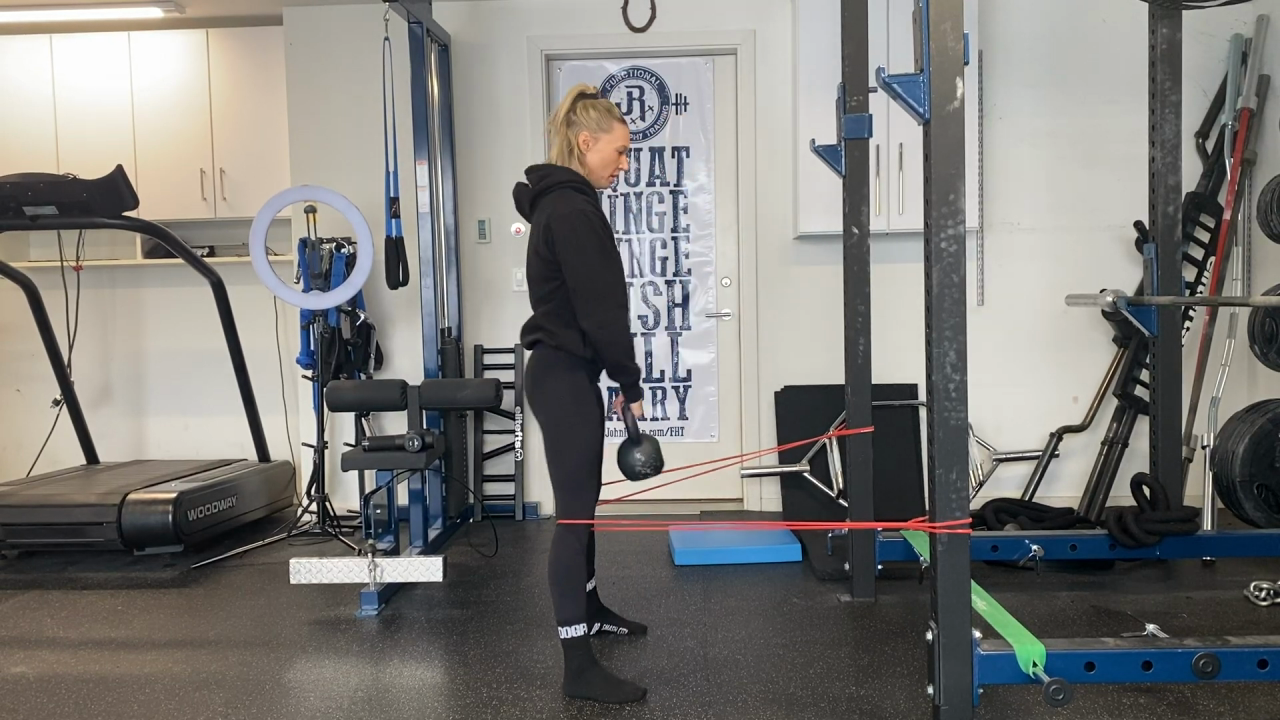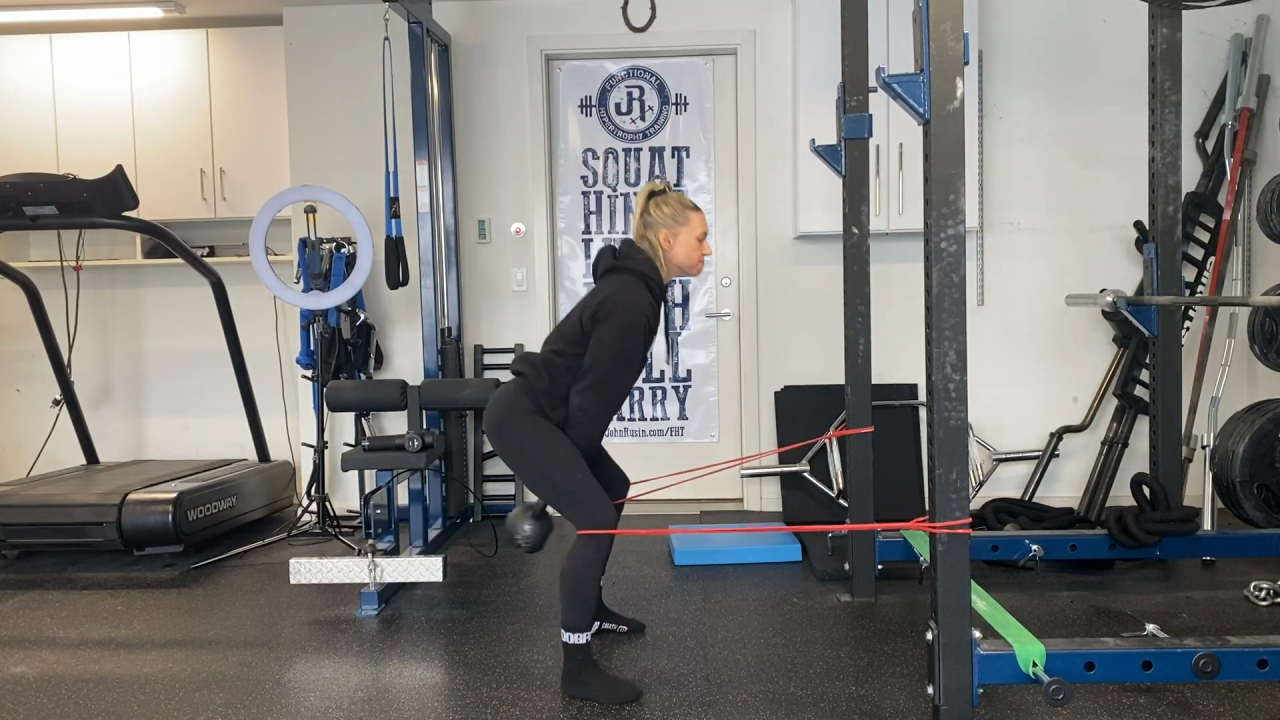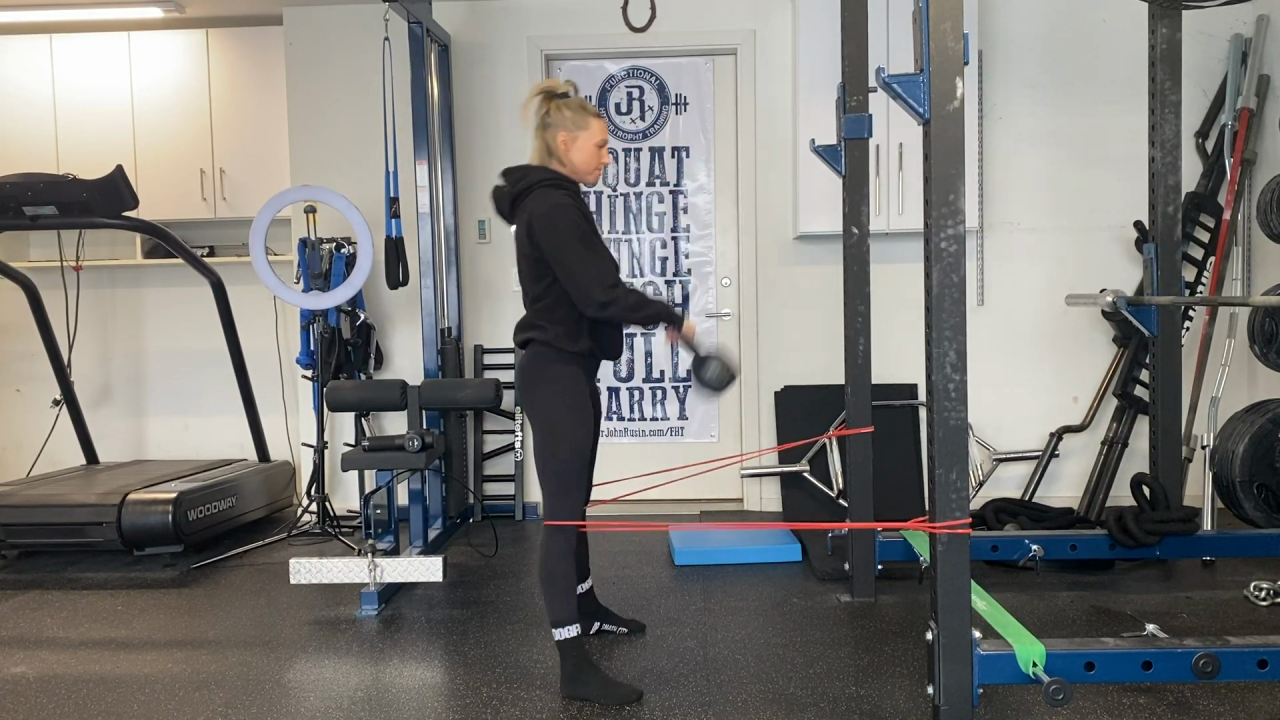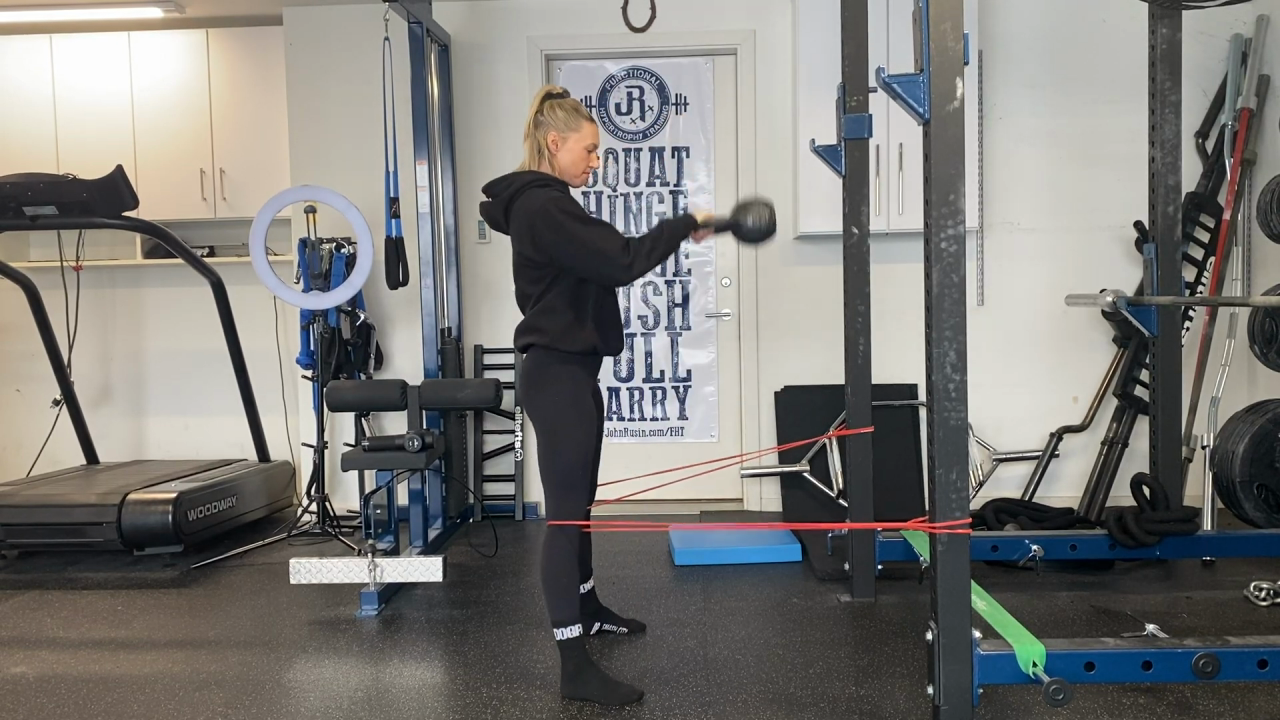
dt=0.5s
person 1, frame 1
left shoulder: (564, 204)
right shoulder: (572, 208)
right elbow: (600, 313)
left wrist: (618, 381)
right wrist: (631, 385)
left hip: (567, 373)
right hip: (565, 378)
left knee: (585, 499)
right knee: (575, 511)
left ankle: (589, 608)
right ankle: (578, 666)
person 1, frame 2
left shoulder: (637, 287)
right shoulder: (632, 301)
left elbow: (594, 388)
right elbow: (595, 395)
left wrist: (587, 469)
right wrist: (578, 470)
left hip: (541, 411)
right hip: (522, 417)
left knee: (612, 492)
right knee: (594, 518)
left ankle: (590, 609)
right ankle: (577, 668)
person 1, frame 3
left shoulder: (554, 200)
right shoulder: (550, 206)
left elbow: (593, 288)
right elbow: (599, 295)
left wrist: (658, 317)
right wrist: (670, 317)
left hip: (567, 369)
right hip: (554, 373)
left knee: (576, 501)
right knee: (562, 513)
left ankle: (586, 608)
right ankle: (574, 666)
person 1, frame 4
left shoulder: (545, 205)
right shoulder: (540, 208)
left elbow: (609, 255)
right elbow: (622, 261)
left wrist: (680, 227)
right wrist: (685, 225)
left hip: (571, 371)
right hip: (556, 375)
left knee: (580, 501)
right knee: (566, 512)
left ankle: (587, 607)
right ankle: (575, 667)
